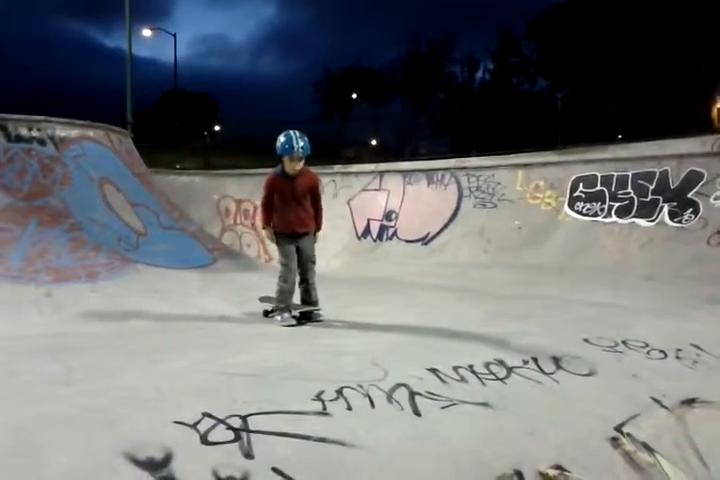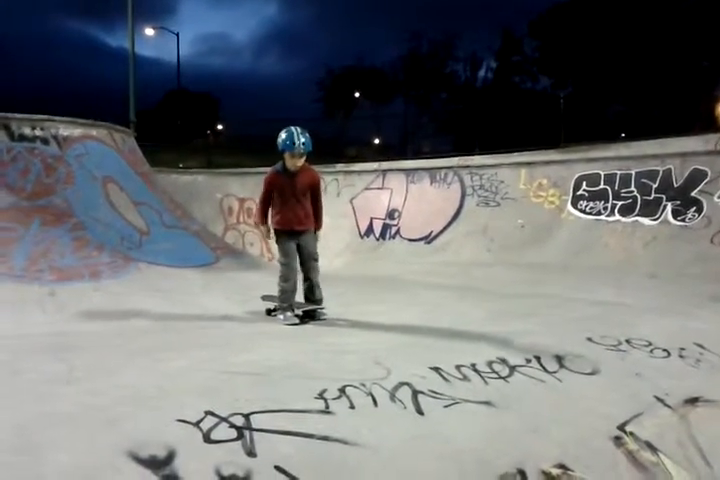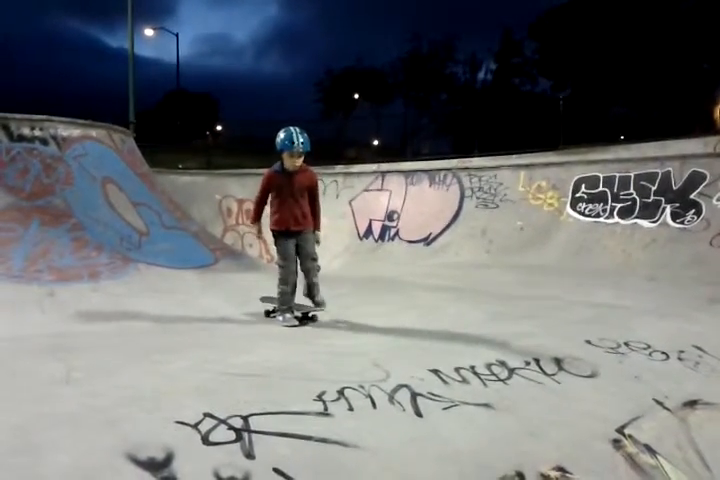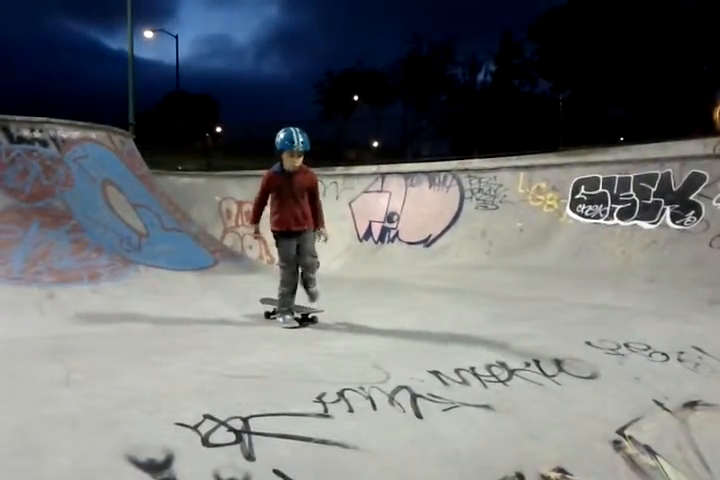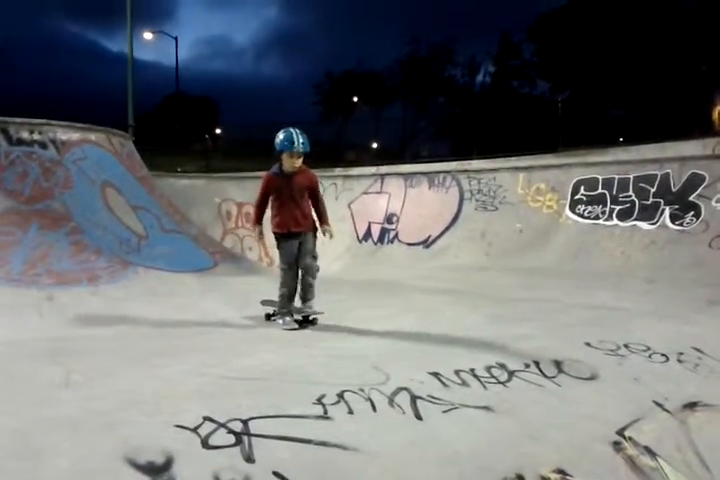
dt=0.1s
person 1, frame 1
left shoulder: (311, 178)
right shoulder: (273, 179)
left elbow: (317, 204)
right elbow: (266, 204)
left wrist: (317, 228)
right wrist: (267, 226)
left hip: (306, 232)
right hip: (284, 233)
left knee: (308, 270)
right knee: (288, 270)
left ankle: (309, 307)
right ankle: (282, 310)
person 1, frame 2
left shoulder: (312, 175)
right shoulder: (274, 175)
left elbow: (317, 202)
right elbow: (265, 200)
left wrist: (317, 227)
right wrist: (263, 223)
left hip: (307, 229)
right hip: (283, 229)
left knee: (310, 267)
right knee: (288, 269)
left ankle: (313, 304)
right ankle: (285, 309)
person 1, frame 3
left shoulder: (310, 176)
right shoulder: (271, 176)
left elbow: (314, 203)
right elbow: (261, 199)
left wrist: (316, 228)
right wrist: (256, 222)
left hip: (305, 229)
right hip: (282, 230)
left knee: (310, 266)
right knee: (287, 271)
left ankle: (314, 294)
right ankle: (284, 310)
person 1, frame 4
left shoulder: (309, 176)
right shoulder: (271, 176)
left elbow: (314, 201)
right elbow: (260, 200)
left wrist: (320, 225)
right wrist: (255, 222)
left hip: (306, 228)
right hip: (282, 230)
left knee: (309, 262)
right knee: (288, 270)
left ankle: (309, 284)
right ankle: (285, 311)
person 1, frame 5
left shoulder: (309, 176)
right shoulder: (271, 178)
left elbow: (317, 200)
right elbow: (262, 201)
left wrist: (324, 223)
right wrist: (258, 224)
left hip: (306, 229)
right hip: (283, 231)
left knee: (309, 264)
right knee: (288, 272)
left ankle: (307, 300)
right ankle: (284, 313)
